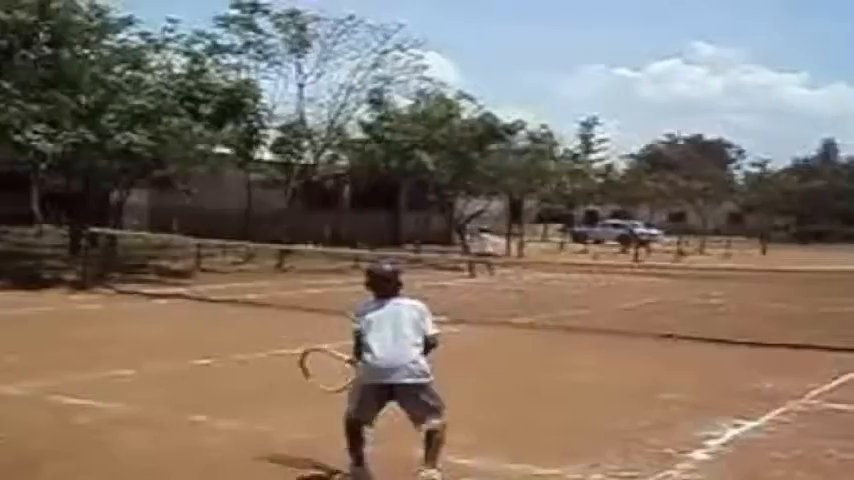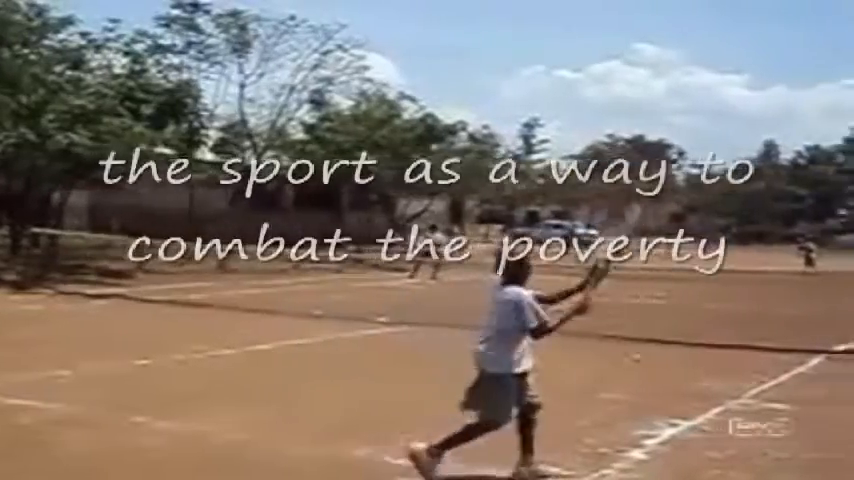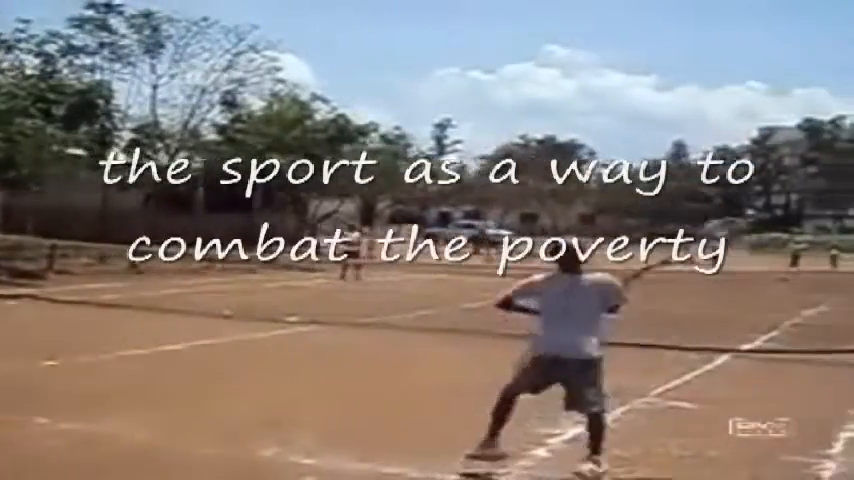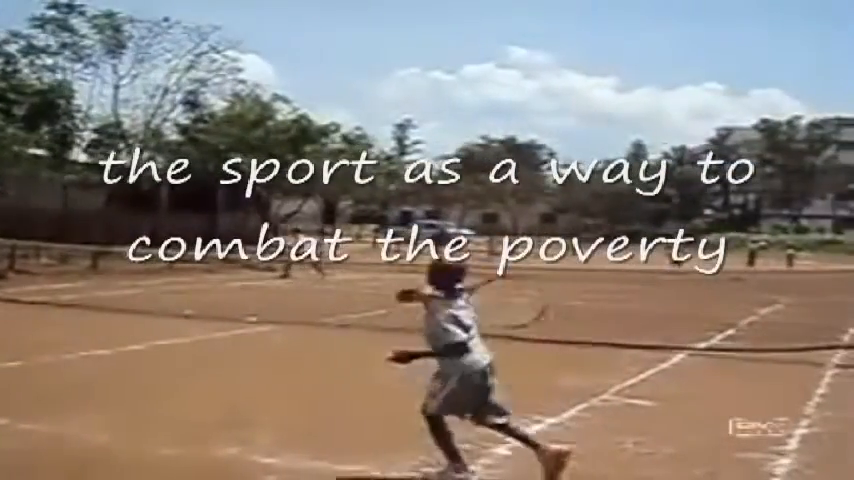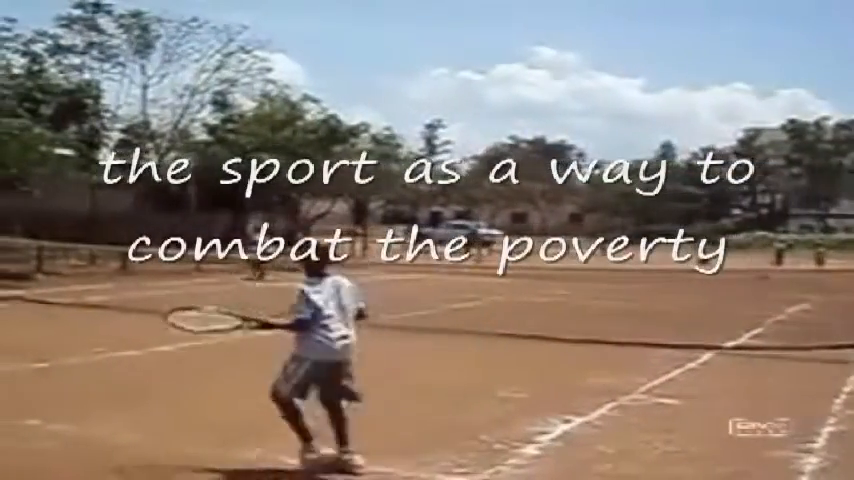
dt=0.7s
person 1, frame 1
left shoulder: (363, 311)
right shoulder: (417, 307)
left elbow: (358, 349)
right elbow: (431, 342)
left hip: (374, 371)
right hip: (413, 371)
left knee: (354, 418)
right knee: (436, 423)
person 1, frame 2
left shoulder: (505, 290)
right shoulder: (520, 296)
left elbow: (544, 300)
right elbow: (538, 332)
left wrist: (579, 289)
right wrist: (573, 312)
left hip: (504, 364)
right hip: (501, 365)
left knee: (529, 407)
right knee: (492, 420)
right ankle: (430, 451)
person 1, frame 3
left shoulder: (539, 282)
right shoulder: (603, 283)
left elbow: (503, 303)
right elbow: (614, 308)
left hip: (546, 352)
right hip: (584, 355)
left knee: (510, 392)
right knee: (595, 409)
left ankle: (490, 443)
right ankle: (594, 461)
person 1, frame 4
left shoulder: (442, 313)
right shoulder: (456, 293)
left elbow: (459, 348)
left wrist: (414, 356)
right wrist: (417, 295)
left hip: (461, 369)
right hip: (478, 366)
left knee: (432, 413)
right knee: (494, 418)
right ankle: (545, 450)
person 1, frame 5
left shoulder: (305, 289)
right shoulder: (345, 284)
left elbow: (302, 324)
right elbow: (361, 313)
left hip: (313, 354)
right hip: (341, 352)
left knee: (281, 395)
right knee: (333, 401)
left ankle: (309, 448)
right ankle: (347, 453)
